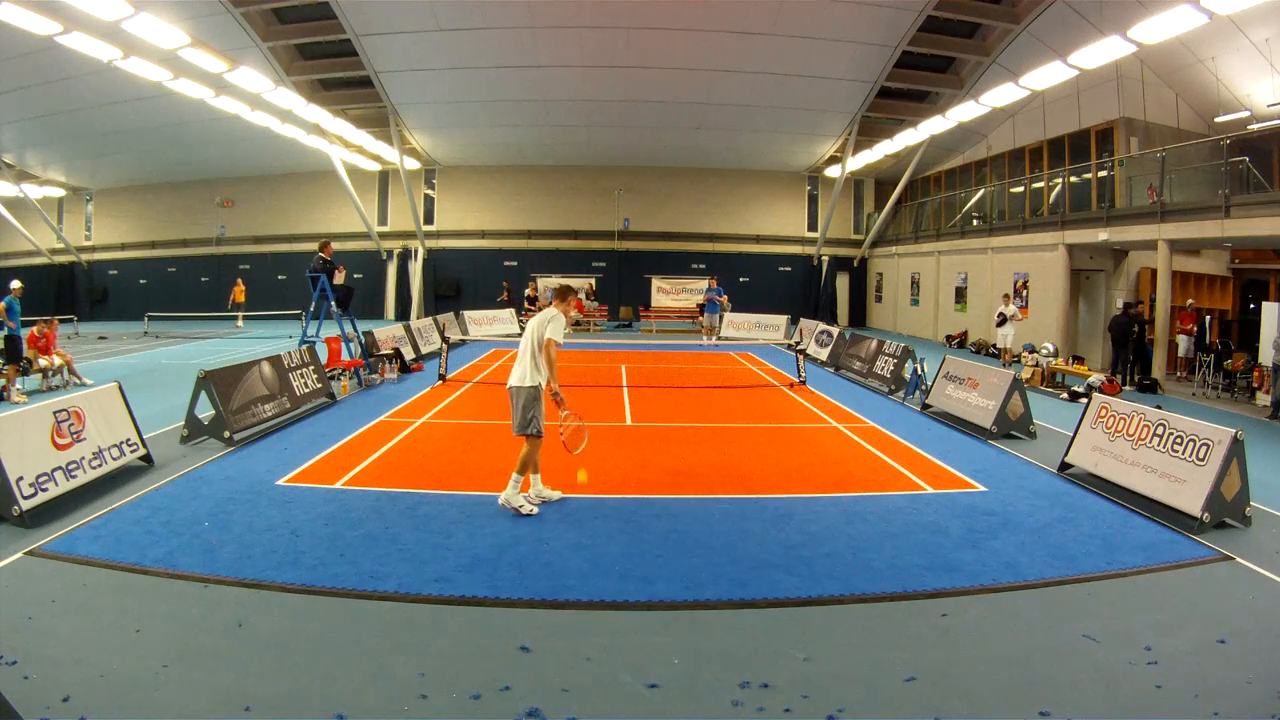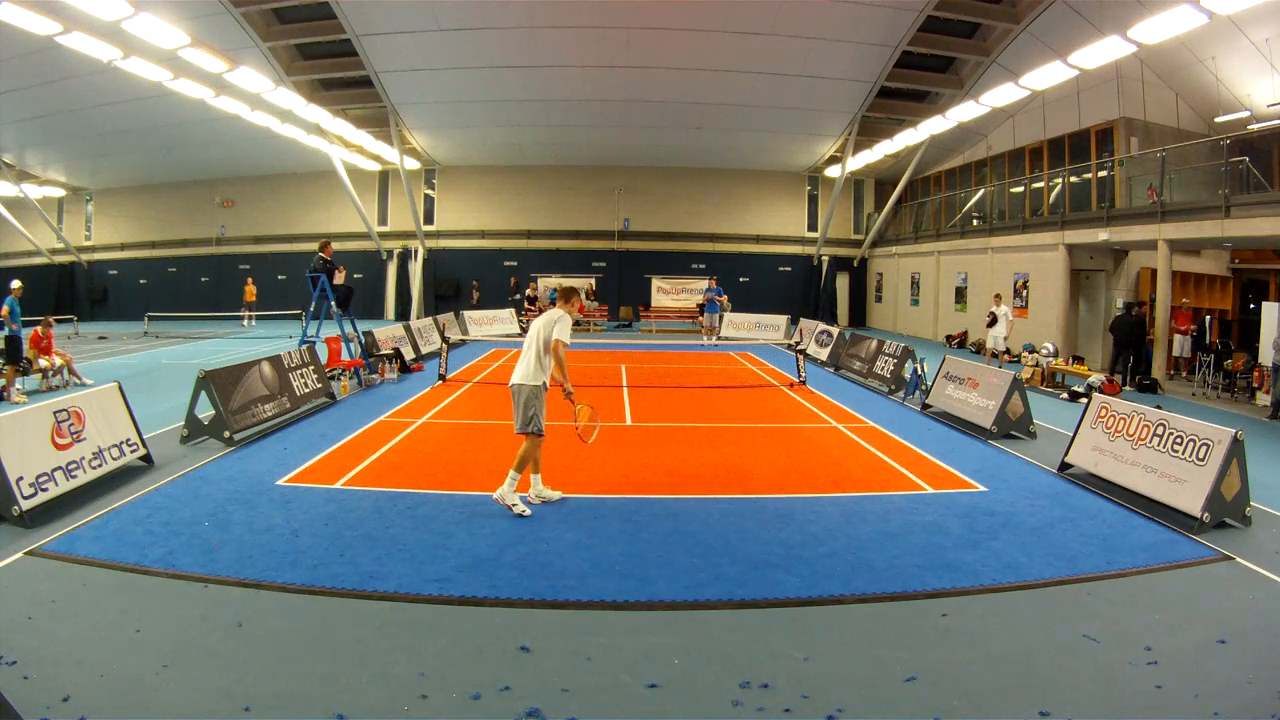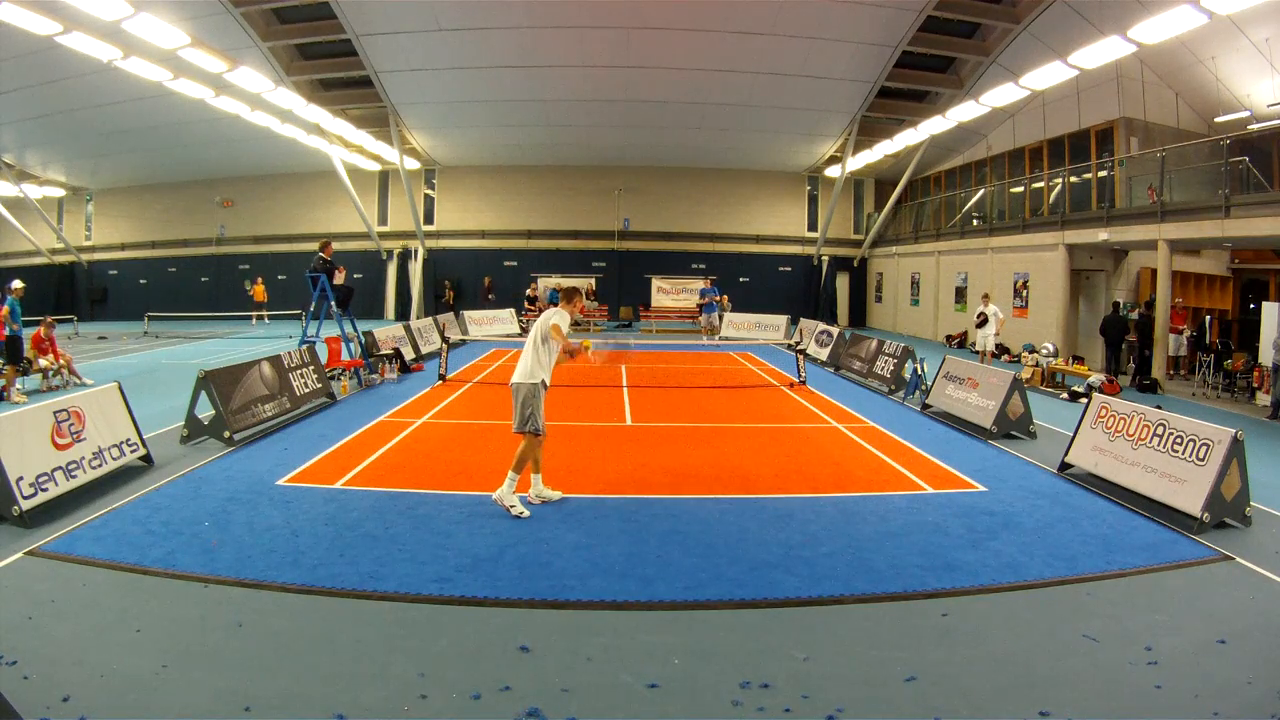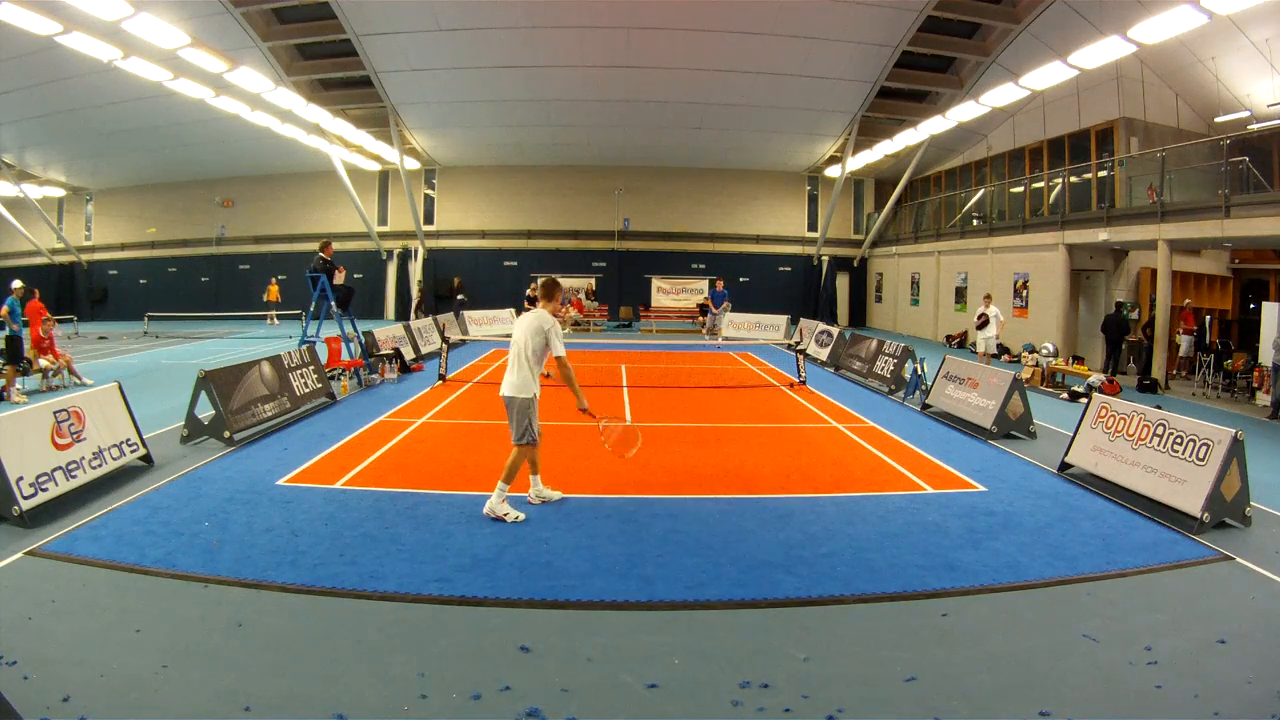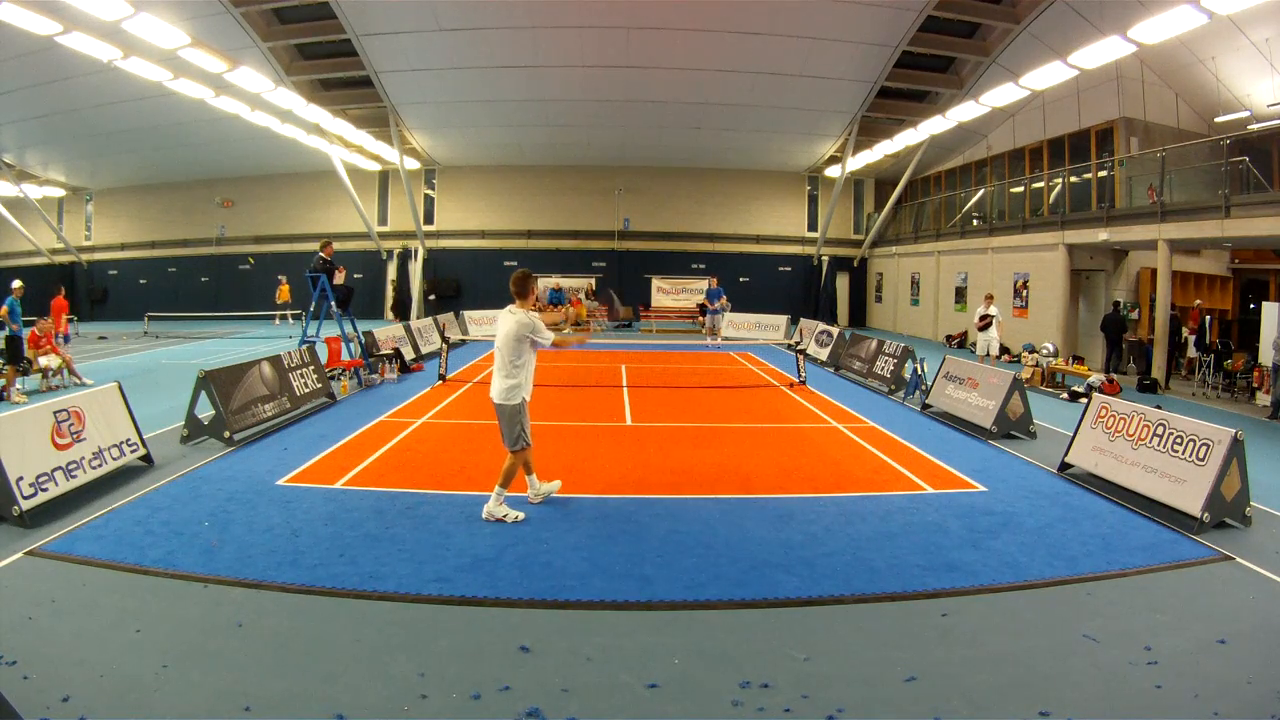
dt=0.7s
person 1, frame 1
left shoulder: (539, 317)
right shoulder: (557, 317)
right elbow: (548, 347)
left wrist: (552, 387)
right wrist: (554, 383)
left hip: (520, 381)
right hip: (528, 384)
left knee: (535, 437)
right knee: (533, 438)
left ankle: (536, 489)
right ankle: (511, 493)
person 1, frame 2
left shoulder: (543, 318)
right shoulder: (563, 318)
right elbow: (556, 348)
left wrist: (555, 376)
right wrist: (567, 381)
left hip: (523, 381)
right hip: (531, 383)
left knee: (536, 436)
right knee: (534, 437)
left ankle: (537, 490)
right ankle: (507, 490)
person 1, frame 3
left shoulder: (550, 316)
right shoulder: (560, 314)
right elbow: (554, 329)
left wrist: (568, 352)
right wrist: (564, 341)
left hip: (531, 381)
right hip: (530, 381)
left knee: (539, 435)
right knee: (531, 436)
left ankle: (537, 490)
right ankle: (506, 491)
person 1, frame 4
left shoulder: (524, 318)
right shoulder: (550, 323)
right elbow: (562, 363)
left wrist: (542, 373)
right wrist: (579, 397)
left hip: (514, 388)
right hip: (522, 392)
left knee: (533, 441)
right knee: (523, 446)
left ankle: (537, 490)
right ankle: (496, 501)
person 1, frame 5
left shoulder: (509, 313)
right shoulder: (527, 323)
right elbow: (557, 342)
right wrist: (579, 339)
left hip: (508, 392)
right hip: (512, 395)
left knee: (524, 442)
right knee: (518, 450)
left ankle: (535, 488)
right ankle: (494, 506)
